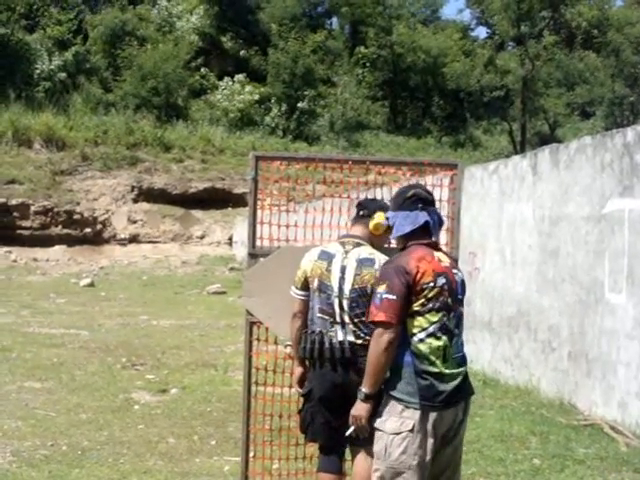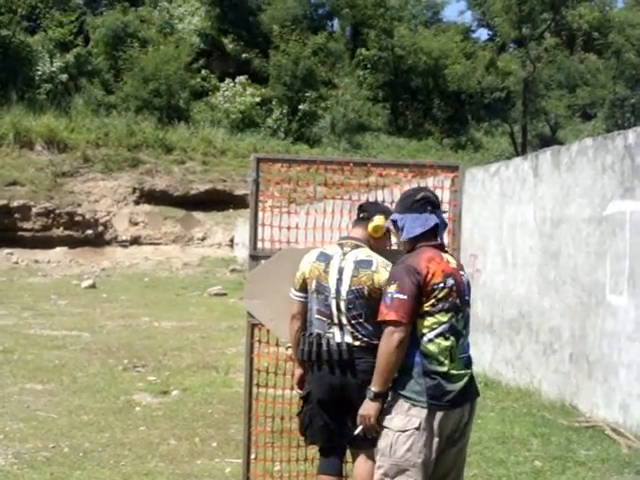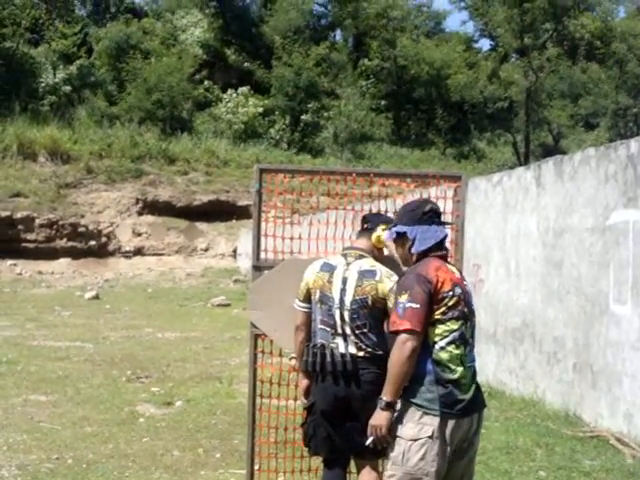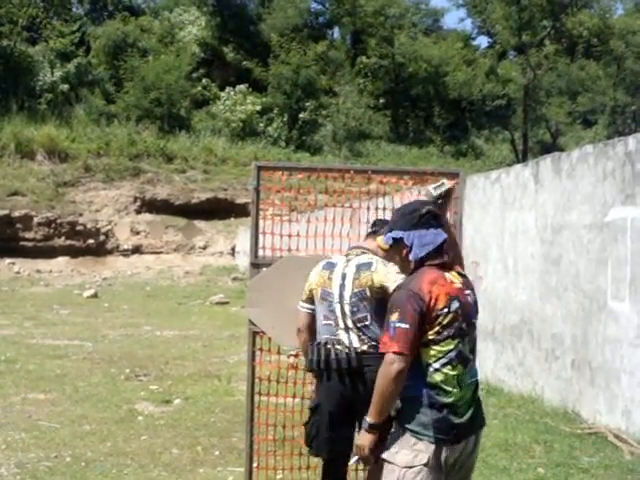
dt=0.5s
person 1, frame 1
left shoulder: (400, 266)
right shoulder: (451, 267)
left elbow: (386, 336)
left wrist: (365, 395)
left hip: (412, 399)
right hip: (454, 396)
person 1, frame 2
left shoulder: (410, 266)
right shoulder: (456, 267)
left elbow: (396, 335)
left wrist: (375, 394)
left hip: (419, 400)
right hip: (460, 397)
person 1, frame 3
left shoulder: (418, 276)
right shoulder: (456, 277)
left elbow: (408, 344)
left wrist: (386, 404)
left hip: (430, 408)
right hip: (467, 406)
person 1, frame 4
left shoulder: (412, 291)
right shoulder: (465, 287)
left elbow: (395, 364)
left wrist: (370, 426)
left hip: (425, 431)
right hip: (468, 426)
person 2, frame 1
left shoulder: (313, 258)
right shoulder: (382, 266)
left elbow: (299, 315)
left wrist: (299, 362)
left hip: (323, 364)
right hip: (365, 364)
left knee: (329, 446)
right knee: (365, 444)
person 2, frame 2
left shoulder: (312, 259)
right shoulder: (381, 268)
left elbow: (298, 316)
left wrist: (299, 363)
left hip: (321, 365)
right hip: (363, 365)
left knee: (329, 449)
right knee: (364, 447)
person 2, frame 3
left shoulder: (315, 270)
right shoulder: (384, 279)
left elbow: (302, 328)
left wrist: (304, 374)
left hip: (326, 376)
right hip: (367, 376)
person 2, frame 4
left shoulder: (321, 270)
right shoulder: (383, 270)
left elbow: (303, 328)
left hip: (331, 373)
right hip: (372, 369)
left knee: (333, 459)
